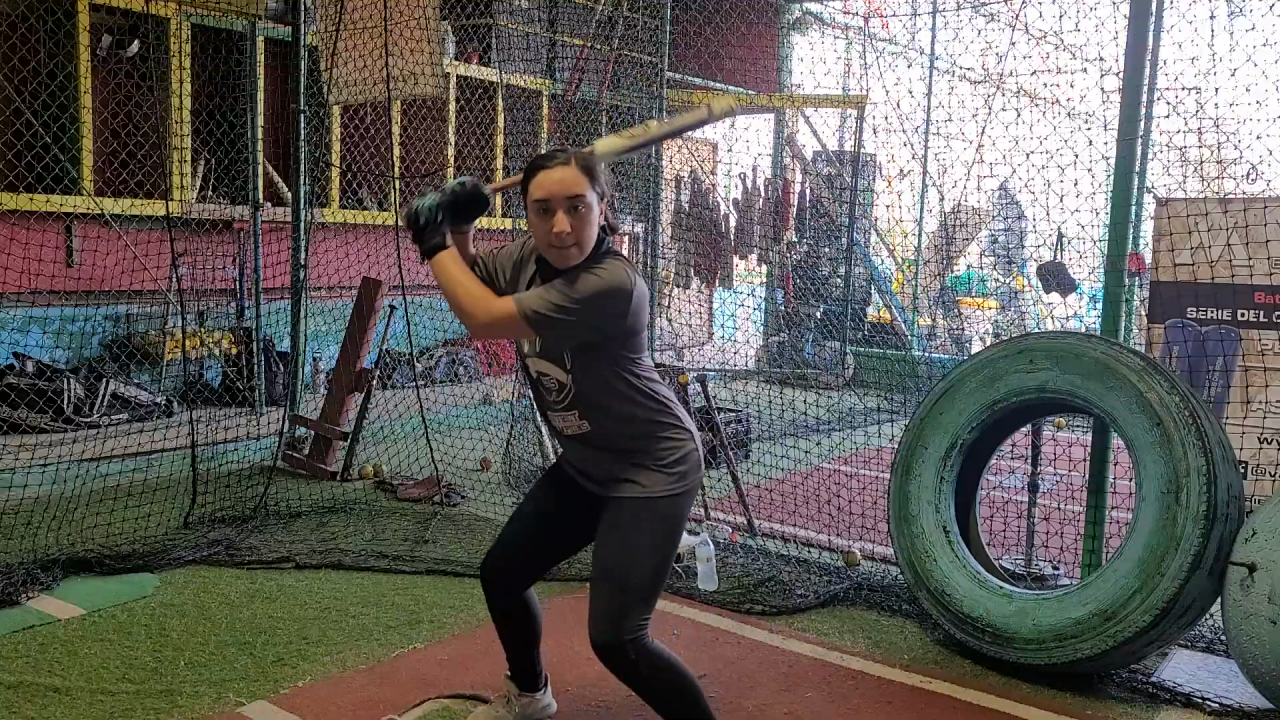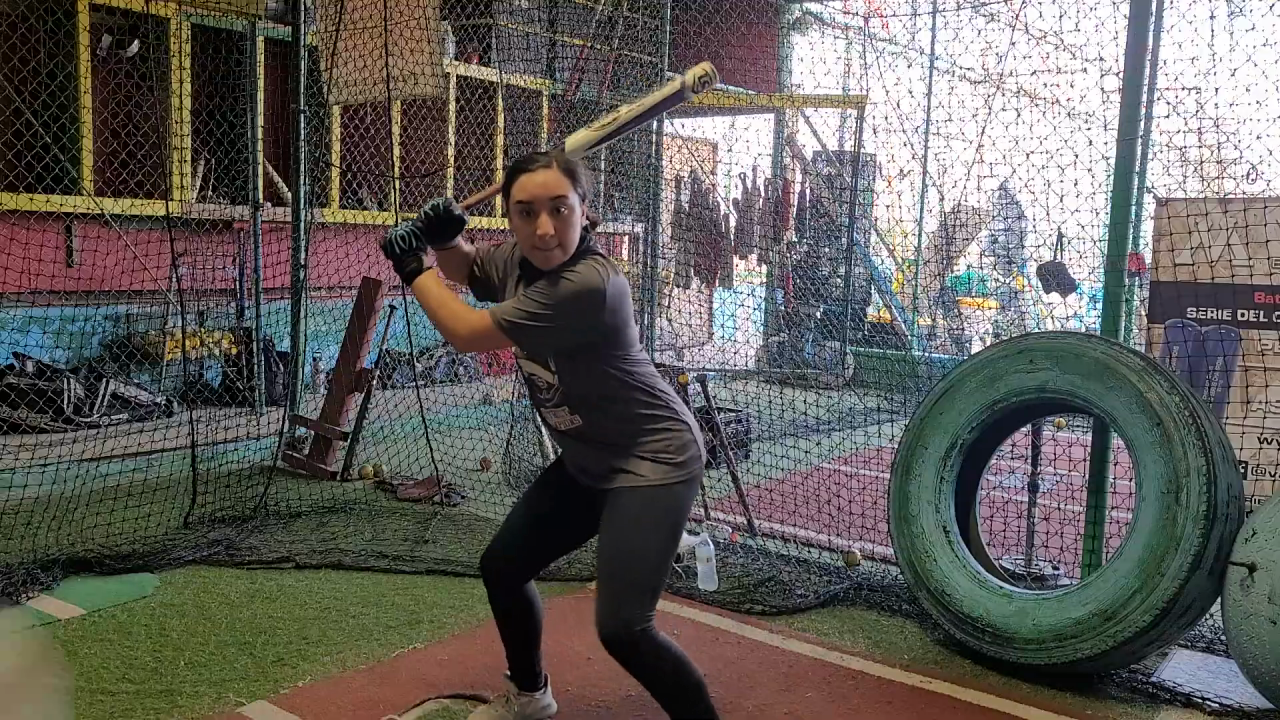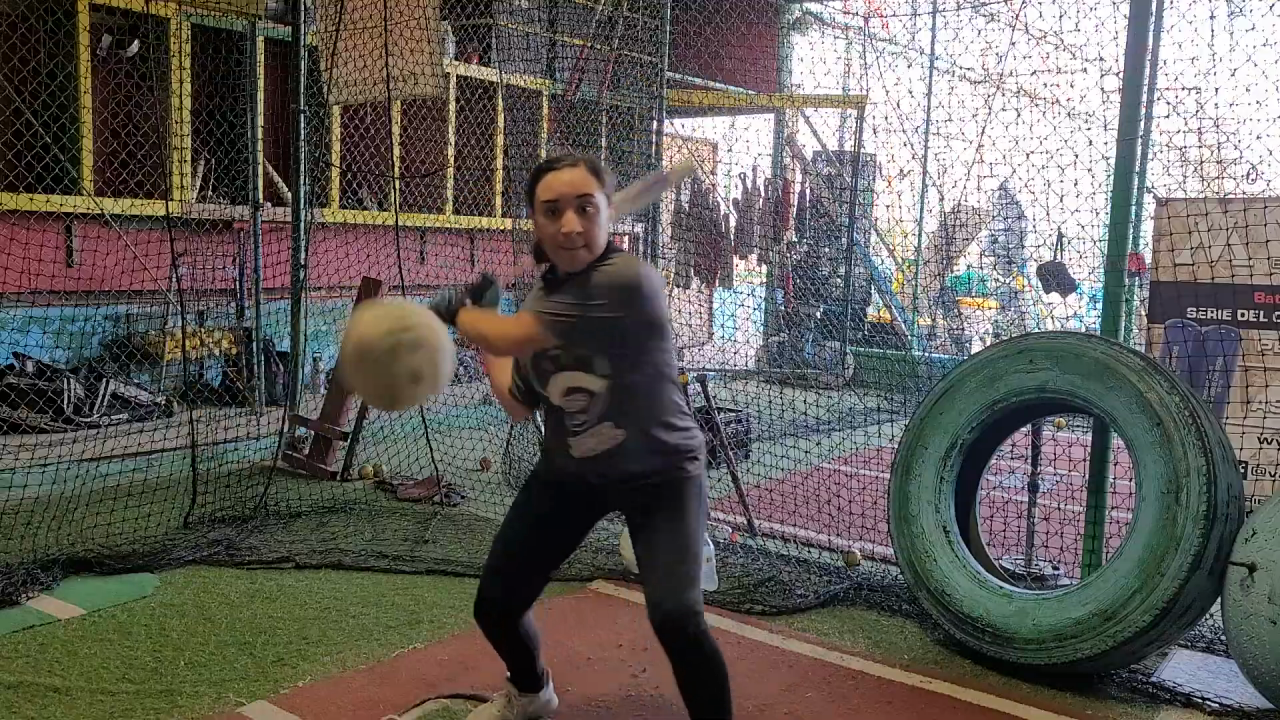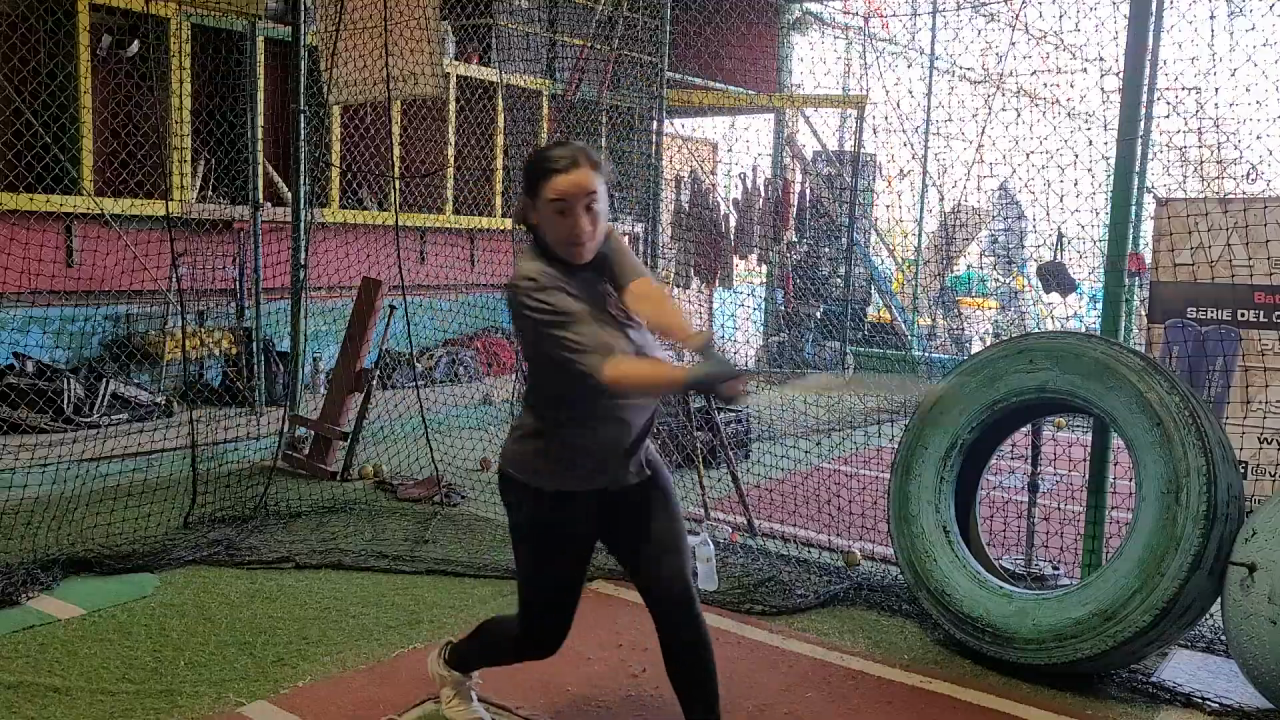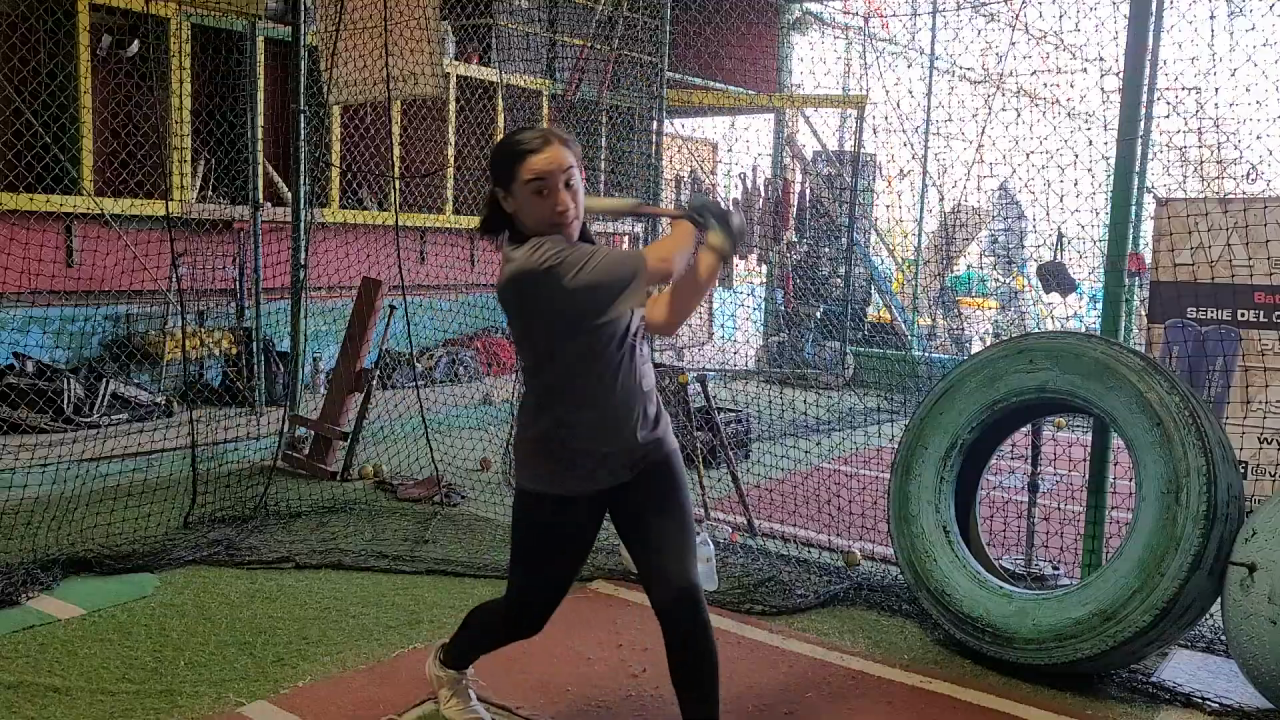
dt=0.2s
person 1, frame 1
left shoulder: (612, 284)
right shoulder: (528, 257)
left elbow: (485, 319)
right elbow: (464, 275)
left wrist: (432, 239)
right wrist: (456, 225)
left hip: (654, 470)
right hip: (587, 465)
left knee: (616, 638)
right knee: (501, 573)
person 1, frame 2
left shoulder: (589, 285)
right shoulder: (526, 262)
left elbow: (467, 332)
right elbow: (474, 277)
left wrist: (413, 263)
right wrist: (443, 240)
left hip: (654, 461)
right hip: (586, 462)
left knee: (621, 628)
right knee: (501, 569)
person 1, frame 3
left shoulder: (627, 277)
right shoulder: (542, 300)
left elbow: (514, 336)
right elbow: (515, 400)
left wrist: (458, 314)
right wrist: (480, 313)
left hip: (663, 465)
right hip: (572, 470)
left knee: (676, 615)
right knee: (495, 602)
person 1, frame 4
left shoulder: (608, 249)
right shoulder: (536, 289)
left elbow: (653, 306)
right elbow: (613, 371)
left wrist: (701, 346)
right wrist: (689, 374)
left hip: (629, 460)
right hip: (551, 479)
left knee: (676, 601)
right knee: (541, 632)
right ankle: (454, 664)
person 1, frame 5
left shoulder: (578, 251)
right shoulder: (534, 268)
left elbow: (658, 320)
right elbow: (658, 263)
left wrist: (710, 252)
right wrist: (696, 223)
left hip: (642, 447)
right hip: (560, 472)
left knee: (680, 598)
right knee: (526, 609)
right ankle: (449, 664)
